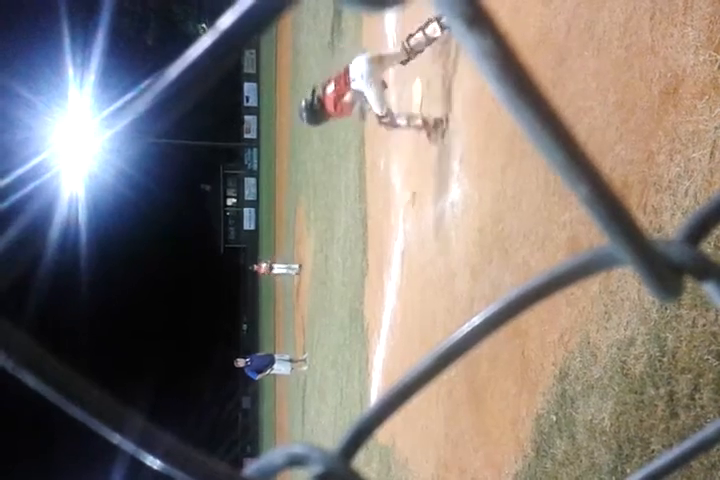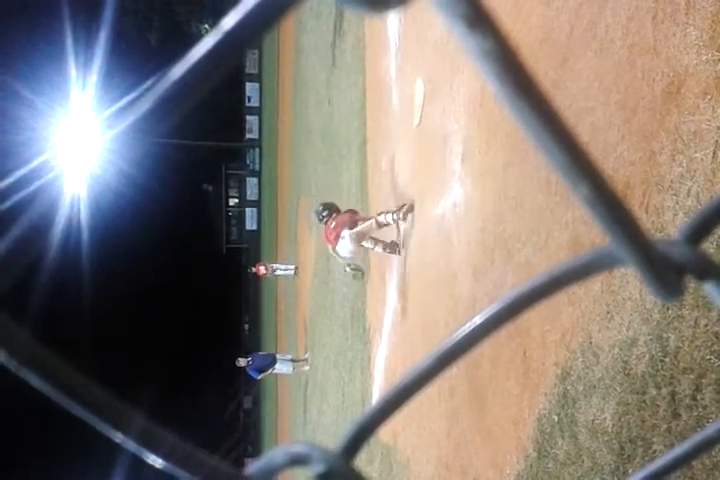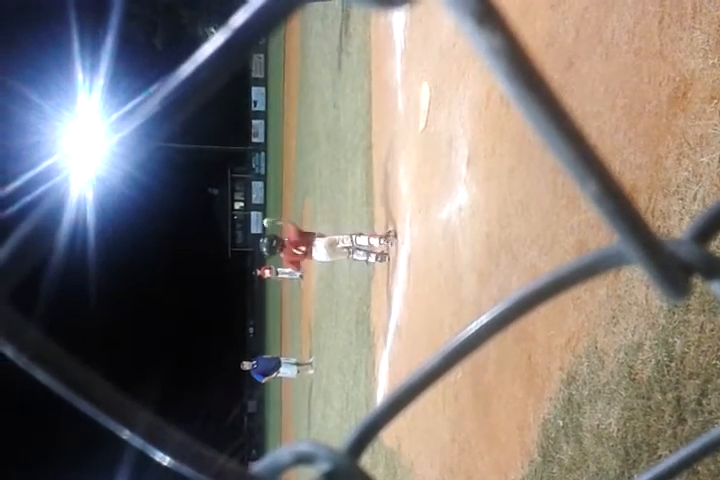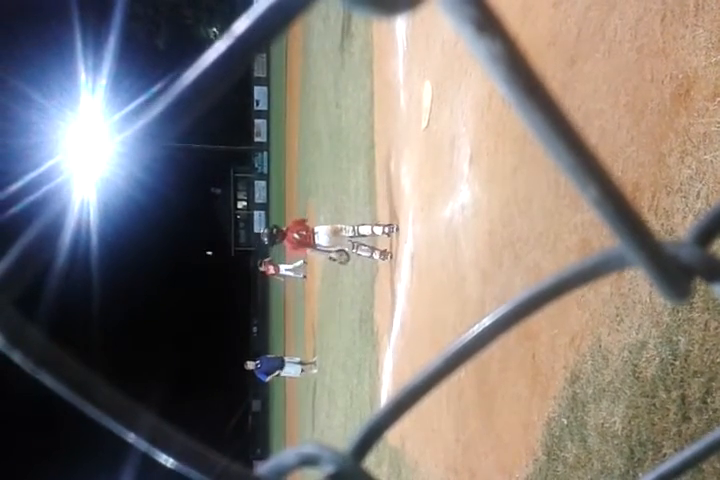
dt=1s
person 1, frame 1
left shoulder: (334, 108)
right shoulder: (328, 87)
left elbow: (348, 98)
left hip: (364, 79)
left knee: (387, 121)
right knee: (406, 51)
left ankle: (431, 125)
right ankle: (436, 26)
person 1, frame 2
left shoulder: (326, 230)
right shoulder: (347, 214)
left elbow: (332, 249)
right elbow: (363, 219)
left wrist: (346, 264)
right wrist: (379, 218)
left hip: (343, 251)
left knee: (363, 239)
right knee: (377, 220)
left ankle: (389, 248)
right ankle: (397, 215)
person 1, frame 3
left shoulder: (286, 257)
right shoulder: (289, 241)
right elbow: (292, 228)
left hip: (317, 254)
left knee: (350, 253)
right knee: (354, 239)
left ankle: (379, 251)
right ankle: (383, 240)
person 1, frame 4
left shoulder: (290, 246)
right shoulder: (291, 226)
left elbow: (310, 250)
left wrist: (328, 252)
left hip: (320, 242)
right hip: (321, 230)
left knee: (352, 247)
right knee: (356, 230)
left ankle: (379, 254)
right ankle: (385, 229)
